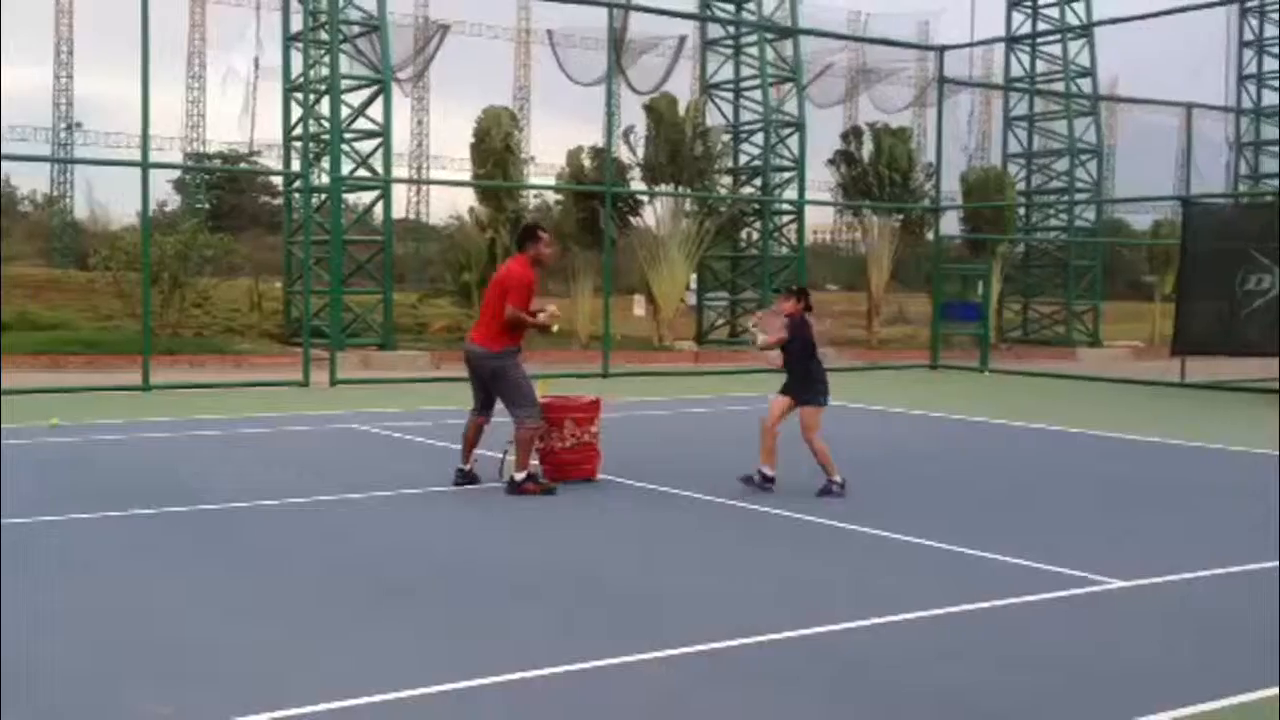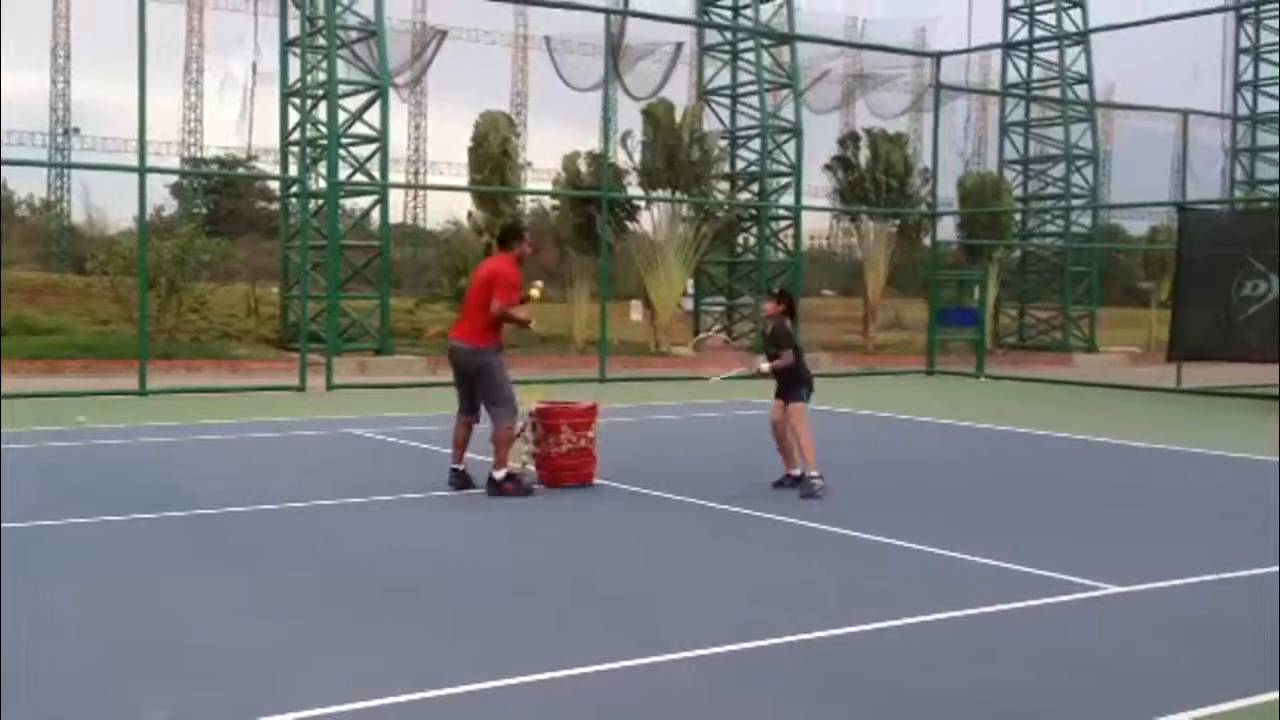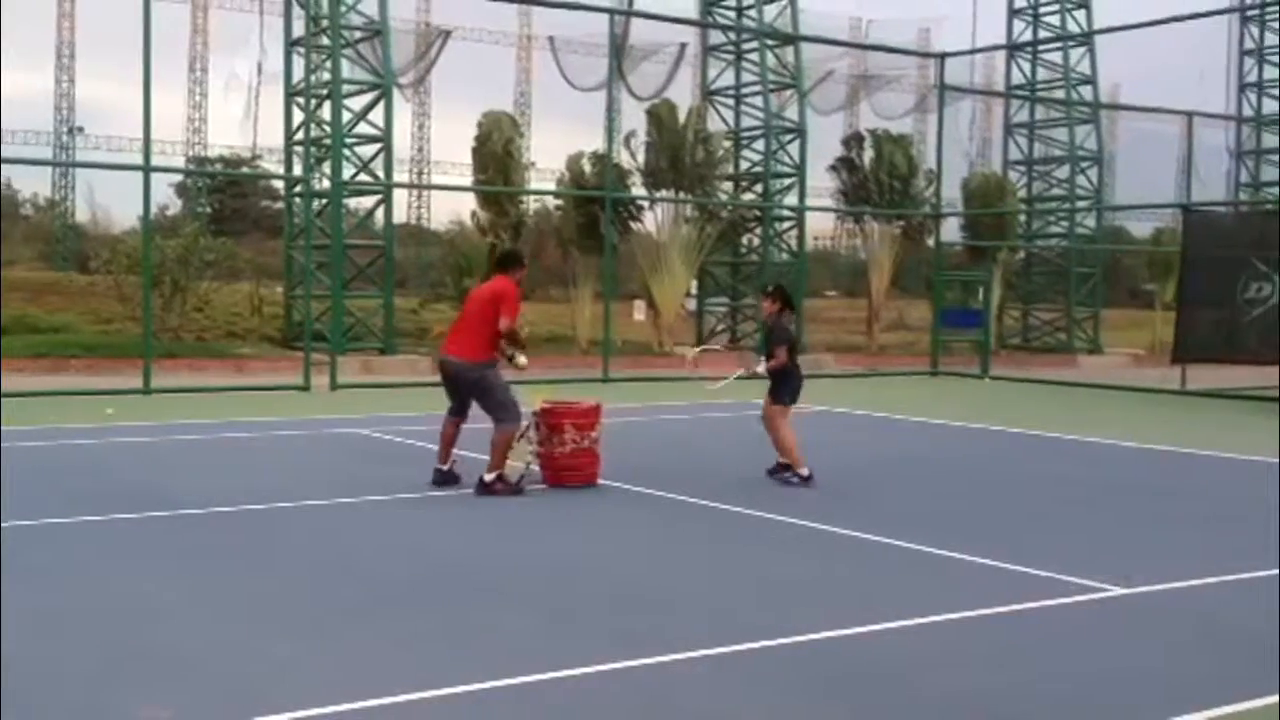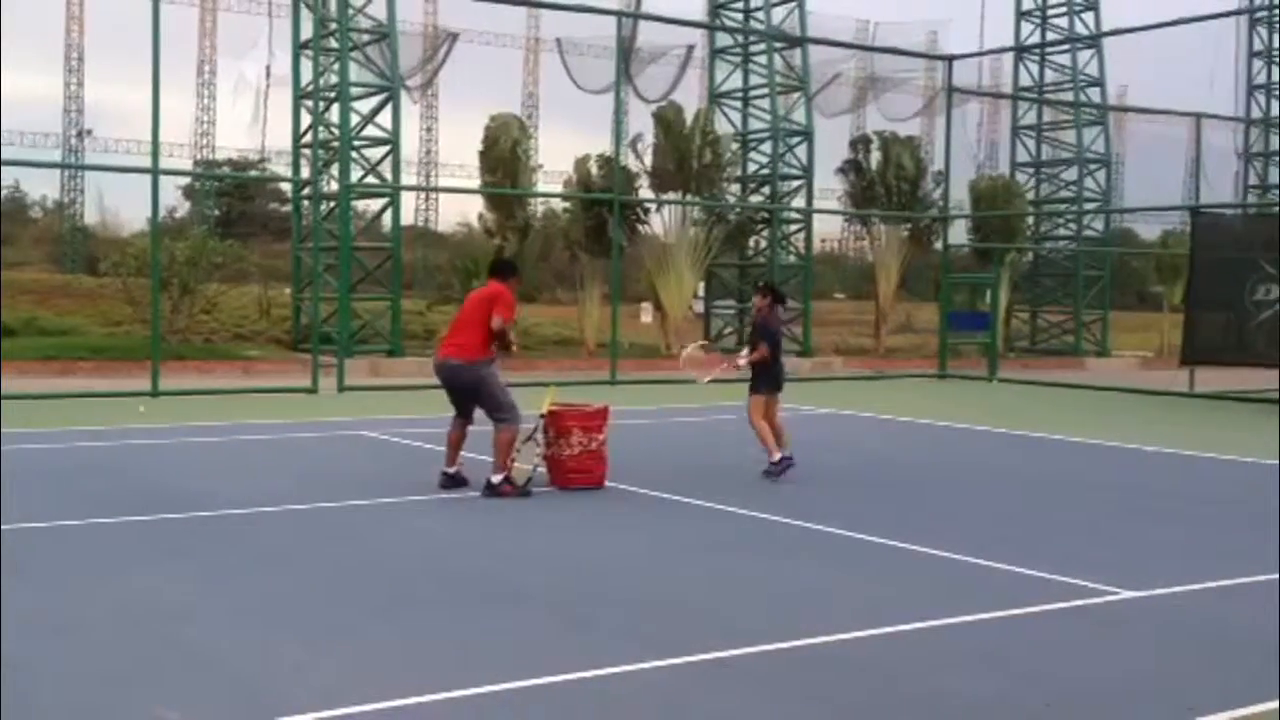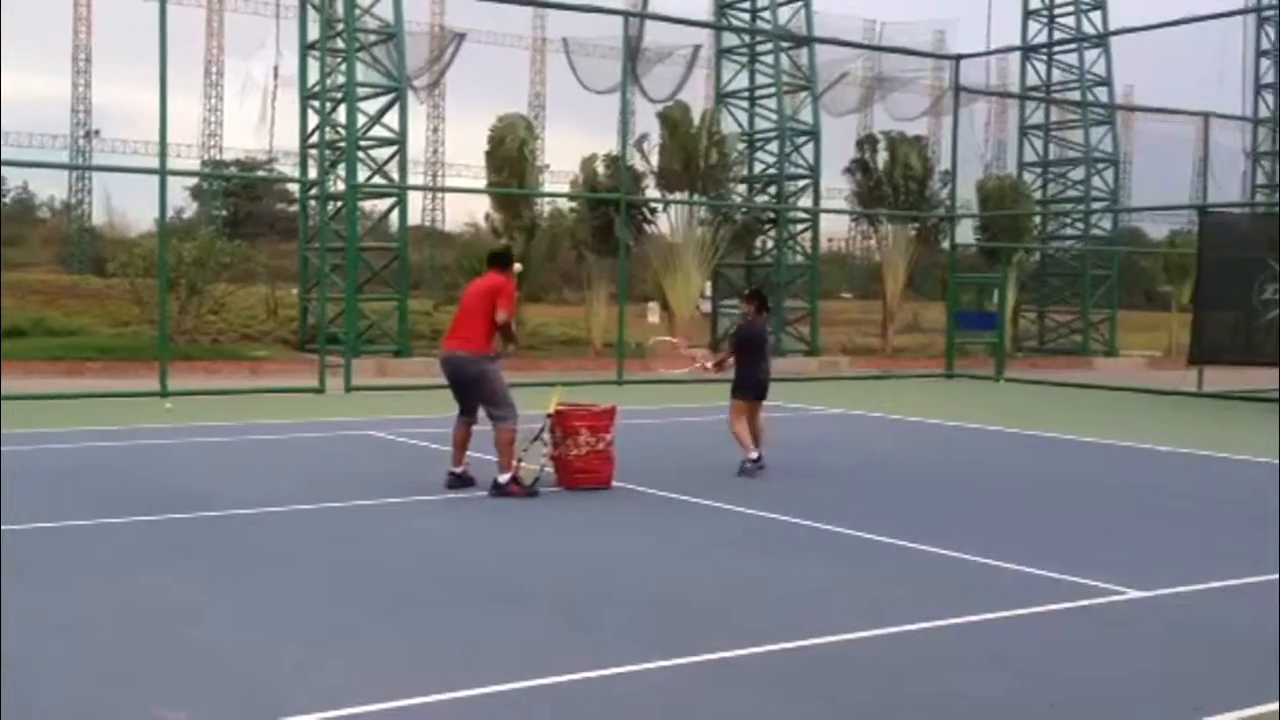
dt=0.3s
person 1, frame 1
left shoulder: (509, 268)
right shoulder: (523, 273)
right elbow: (511, 316)
left wrist: (534, 313)
right wrist: (539, 323)
left hip: (475, 347)
right hip: (497, 353)
left knee: (480, 411)
right knee: (528, 413)
left ankle: (464, 469)
right ankle: (521, 478)
person 1, frame 2
left shoulder: (487, 265)
right shoulder: (508, 270)
right elbow: (497, 311)
left wrist: (519, 300)
right wrist: (519, 319)
left hip: (459, 344)
right hip: (481, 349)
left knee: (467, 411)
right knee: (504, 411)
left ankle: (458, 470)
right ankle: (500, 476)
person 1, frame 3
left shoulder: (481, 289)
right shoulder: (510, 290)
right elbow: (506, 328)
left wrist: (506, 351)
right wrist: (519, 341)
left hip: (447, 358)
right hip: (475, 364)
left knee: (456, 413)
right knee: (509, 417)
left ankle: (443, 469)
right ankle: (491, 479)
person 1, frame 4
left shoulder: (476, 293)
right shoulder: (503, 294)
right elbow: (497, 327)
left wrist: (498, 342)
right wrist: (508, 342)
left hip: (443, 361)
right hip: (470, 363)
left knee: (462, 415)
right knee: (508, 418)
left ankle: (450, 472)
right ankle: (498, 480)
person 1, frame 5
left shoulder: (474, 284)
right shoulder: (504, 284)
right elbow: (501, 319)
right wrist: (510, 336)
left hip: (449, 354)
right hip: (475, 357)
left knee: (466, 413)
right knee: (505, 416)
left ankle: (457, 472)
right ankle: (504, 480)
person 2, frame 1
left shoulder: (799, 322)
right shoulder: (791, 325)
left elbow: (772, 341)
left wrist: (761, 340)
right wrist: (765, 341)
left hip: (812, 385)
right hip: (793, 383)
left knee: (810, 434)
right knee: (769, 422)
left ankle: (836, 480)
right ankle: (766, 474)
person 2, frame 2
left shoulder: (780, 329)
right shoulder: (769, 330)
left elbow: (789, 360)
left wrist: (768, 367)
right wrist: (766, 366)
left hip: (799, 383)
right hip: (785, 383)
left knee: (797, 428)
right knee: (777, 425)
left ankle: (814, 477)
right ankle: (794, 473)
person 2, frame 3
left shoulder: (777, 328)
right shoulder: (774, 324)
left elbow: (781, 359)
left wrist: (764, 369)
right wrist: (764, 361)
left hip: (786, 381)
right hip: (783, 380)
left knee: (781, 427)
right knee: (767, 418)
left ankle: (803, 472)
right ankle: (785, 461)
person 2, frame 4
left shoulder: (763, 322)
right shoulder: (771, 318)
left elbow: (762, 353)
left wrist: (744, 361)
right wrist: (747, 351)
left hip: (765, 374)
right hip: (773, 372)
left knee: (755, 418)
right knee: (770, 417)
left ankle: (776, 458)
right ankle: (782, 456)
person 2, frame 5
left shoulder: (744, 328)
right shoulder: (761, 325)
left elbow: (728, 353)
left wrist: (713, 364)
right wrist: (723, 362)
left hip: (746, 378)
right hip: (762, 377)
left knee: (736, 420)
right knee: (753, 417)
left ankle: (752, 457)
right ankle: (755, 456)
